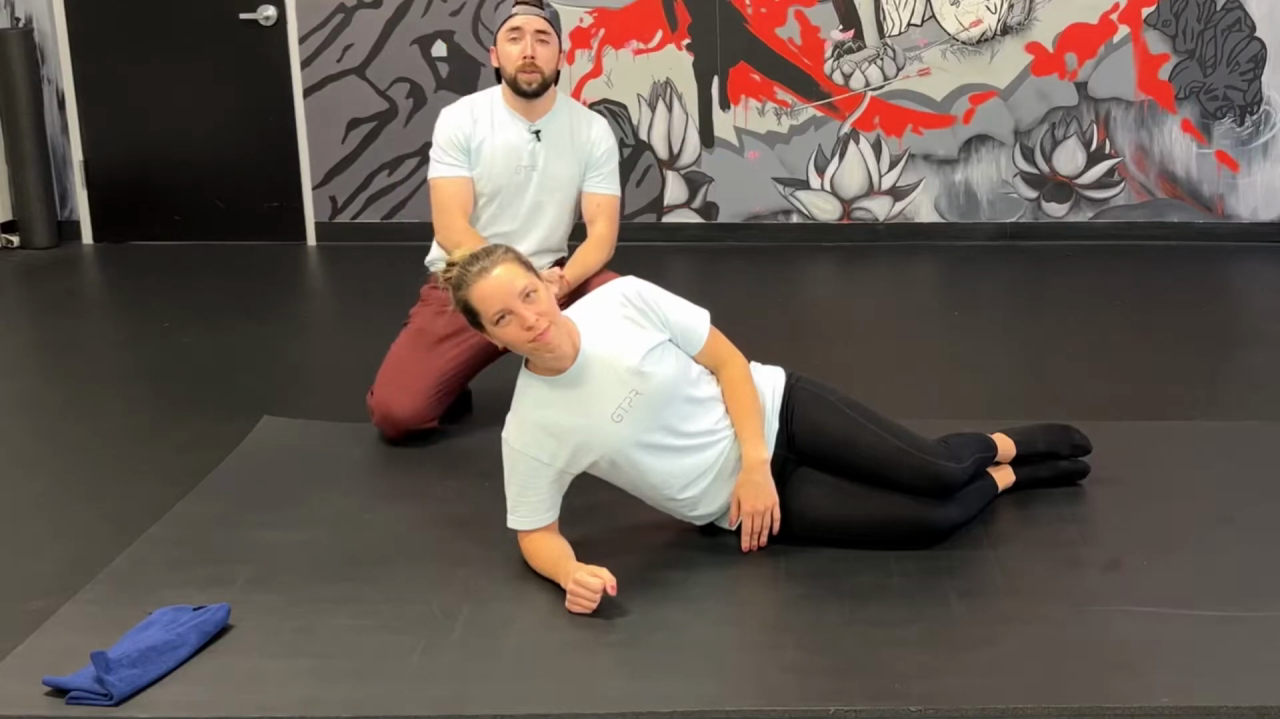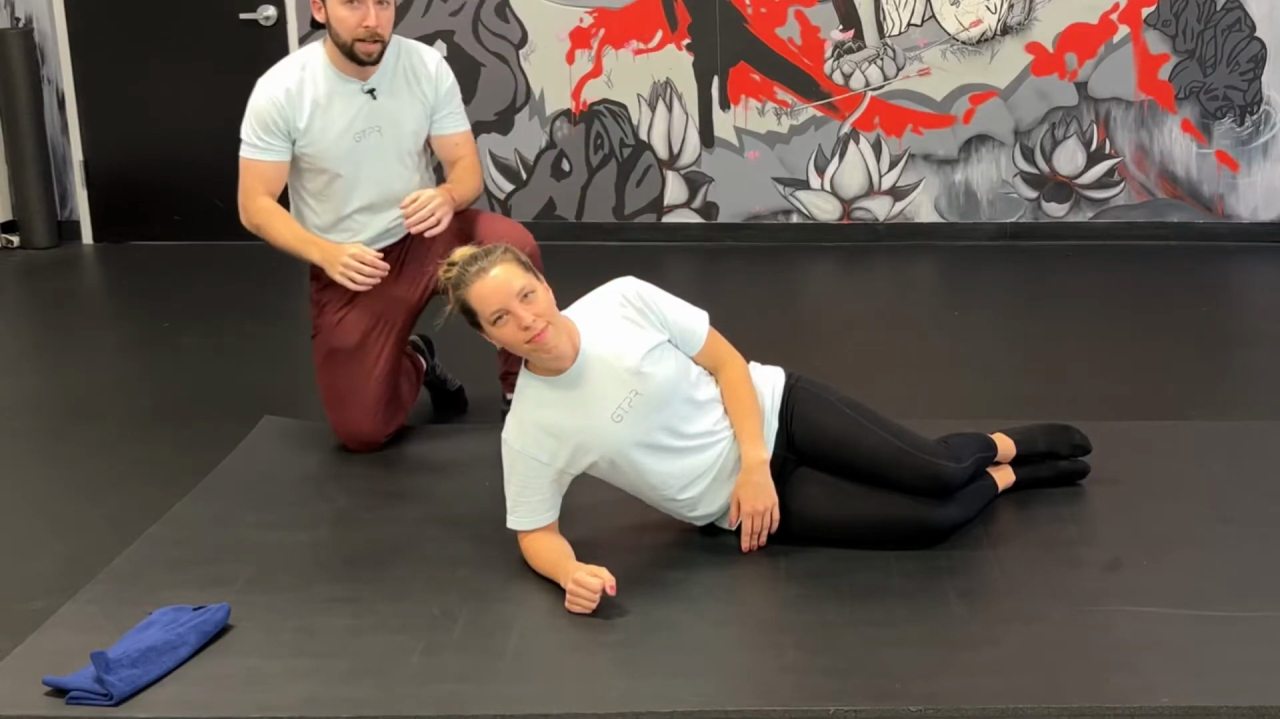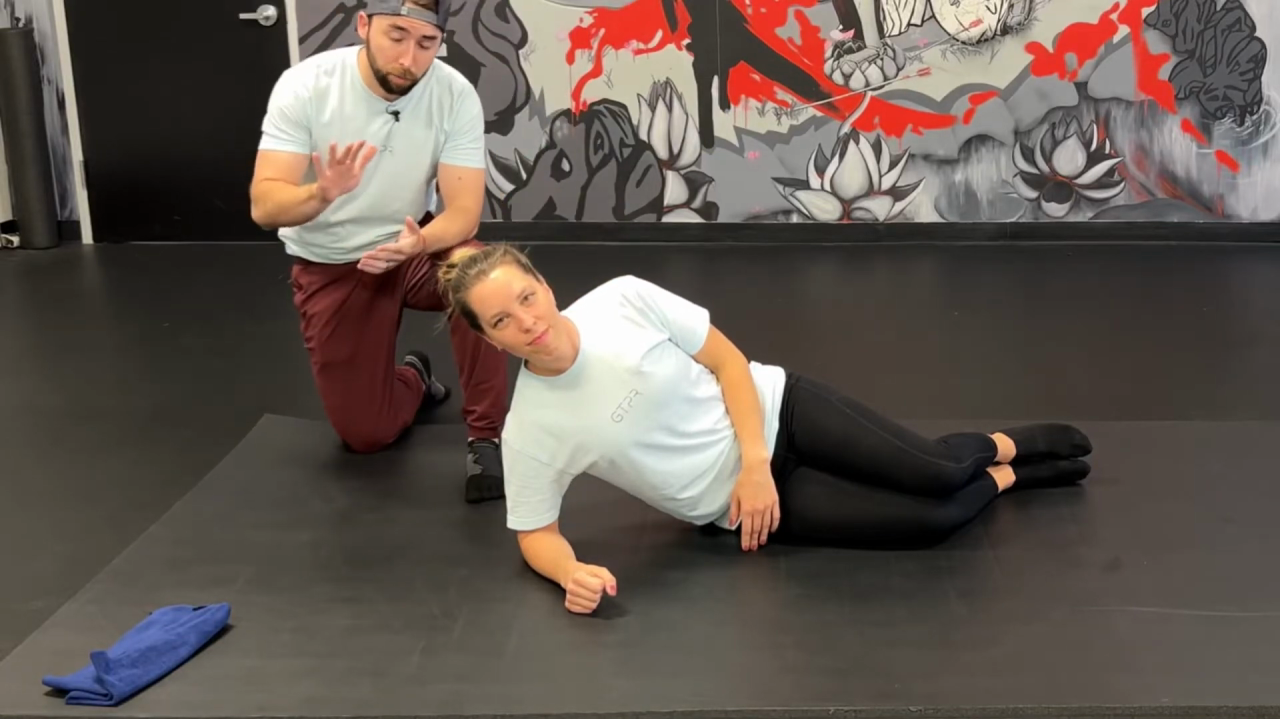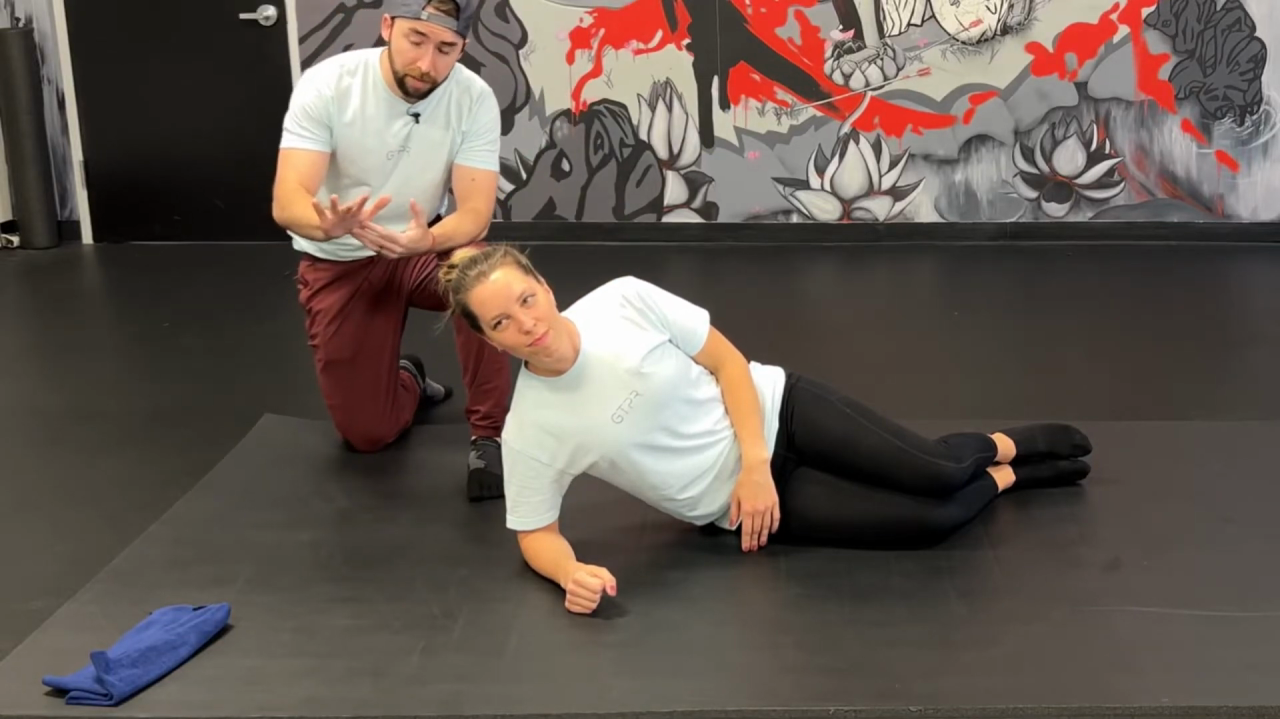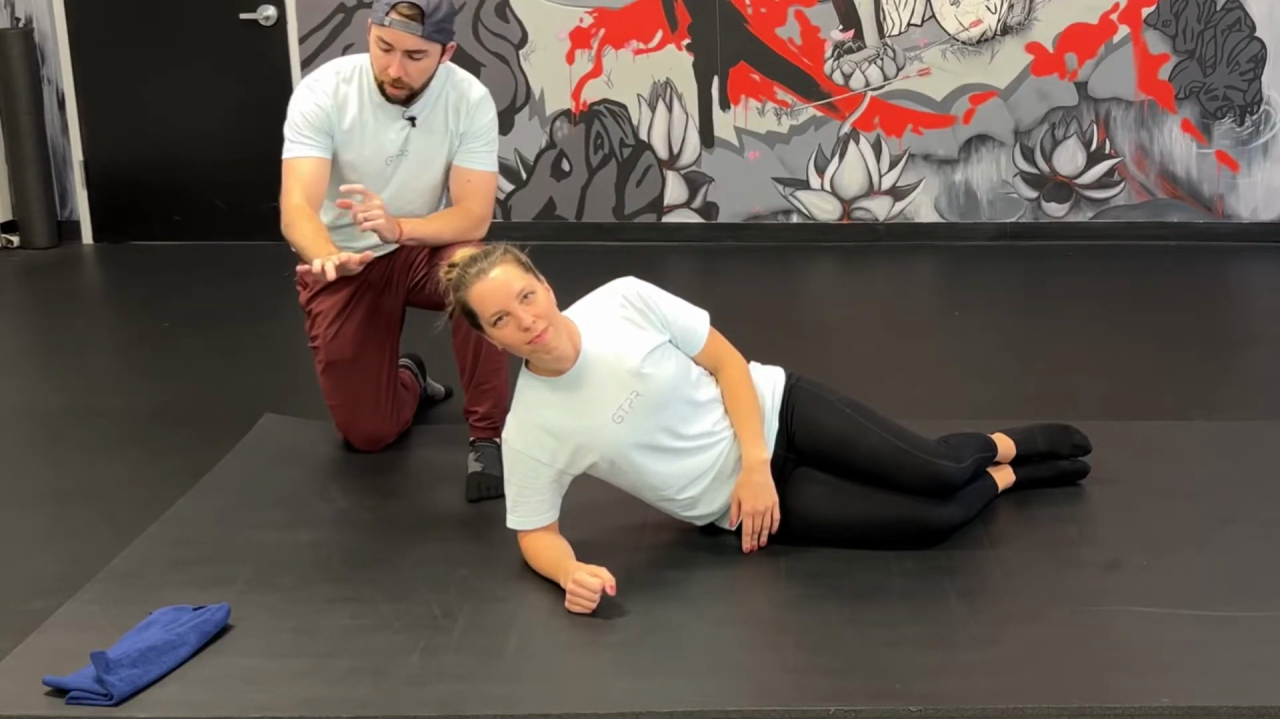
dt=1s
person 1, frame 1
left shoulder: (626, 298)
right shoulder: (529, 432)
left elbow: (730, 362)
right elbow: (536, 533)
left wrist: (755, 462)
right wrist: (571, 573)
left hip: (772, 410)
right hip: (727, 496)
left knee: (937, 471)
right knee: (931, 522)
left ankle: (1006, 445)
right ankle: (1006, 479)
person 1, frame 2
left shoulder: (624, 298)
right shoulder: (529, 431)
left elbow: (729, 364)
right elbow: (535, 533)
left wrist: (754, 463)
right wrist: (570, 573)
left hip: (771, 409)
right hip: (730, 499)
left knee: (936, 470)
right knee: (929, 522)
left ankle: (1005, 445)
right ankle: (1005, 479)
person 1, frame 3
left shoulder: (623, 298)
right shoulder: (528, 431)
left elbow: (729, 362)
right elbow: (535, 533)
left wrist: (754, 462)
right wrist: (570, 573)
left hip: (772, 410)
right hip: (728, 499)
left knee: (935, 472)
right knee: (930, 523)
left ankle: (1006, 444)
right ankle: (1004, 479)
person 1, frame 4
left shoulder: (624, 298)
right shoulder: (529, 431)
left elbow: (729, 362)
right elbow: (536, 534)
left wrist: (755, 463)
right wrist: (570, 574)
left hip: (771, 410)
right hip: (728, 499)
left knee: (936, 473)
right knee: (930, 523)
left ankle: (1005, 444)
right ankle: (1004, 479)
person 1, frame 5
left shoulder: (624, 298)
right shoulder: (528, 431)
left elbow: (728, 363)
right elbow: (536, 533)
left wrist: (754, 463)
right wrist: (570, 573)
left hip: (771, 409)
right hip: (728, 500)
left knee: (936, 474)
right knee: (930, 523)
left ankle: (1006, 444)
right ankle: (1005, 479)
person 2, frame 1
left shoulder: (594, 131)
right shoulder: (459, 120)
left elbow: (603, 233)
right elbow: (452, 230)
left wrist: (561, 282)
left hip: (550, 278)
right knee: (396, 413)
right ankle: (454, 369)
person 2, frame 2
left shoulder: (427, 68)
right shoulder: (279, 91)
left elbow: (468, 169)
right elbow: (255, 207)
left wrist: (446, 197)
right wrist: (326, 253)
left hip: (427, 236)
right hip: (347, 267)
left knee: (513, 247)
right knee: (363, 432)
right ankle: (415, 364)
person 2, frame 3
left shoulder: (456, 95)
right shoulder: (304, 86)
left elbow: (464, 211)
right elbow: (264, 203)
left wrist: (418, 243)
right wrist: (321, 191)
left hip: (412, 242)
right hip: (329, 268)
right knee: (366, 435)
left ankle: (486, 436)
right ankle: (413, 380)
person 2, frame 4
left shoulder: (475, 99)
right shoulder: (325, 85)
left elbow: (476, 213)
right elbow: (287, 202)
left wrist: (426, 239)
right wrist: (330, 225)
left hip: (424, 247)
right hip: (338, 264)
right knee: (368, 434)
left ankle: (489, 433)
right ankle: (408, 382)
person 2, frame 5
left shoulder: (470, 100)
right shoulder: (321, 92)
left elbow: (474, 216)
right elbow: (296, 207)
left wrist: (397, 227)
right wrist: (327, 257)
left hip: (420, 248)
right hip: (341, 263)
right knee: (367, 434)
left ankle: (487, 435)
right ankle: (408, 380)
